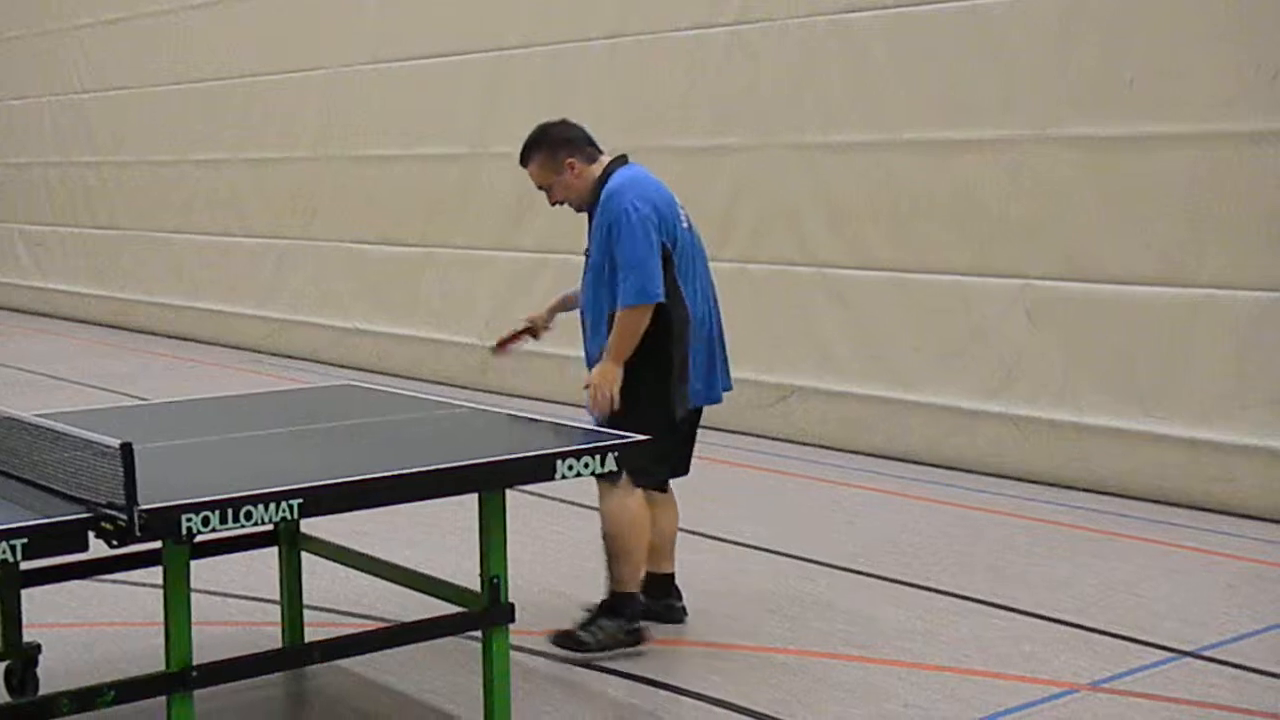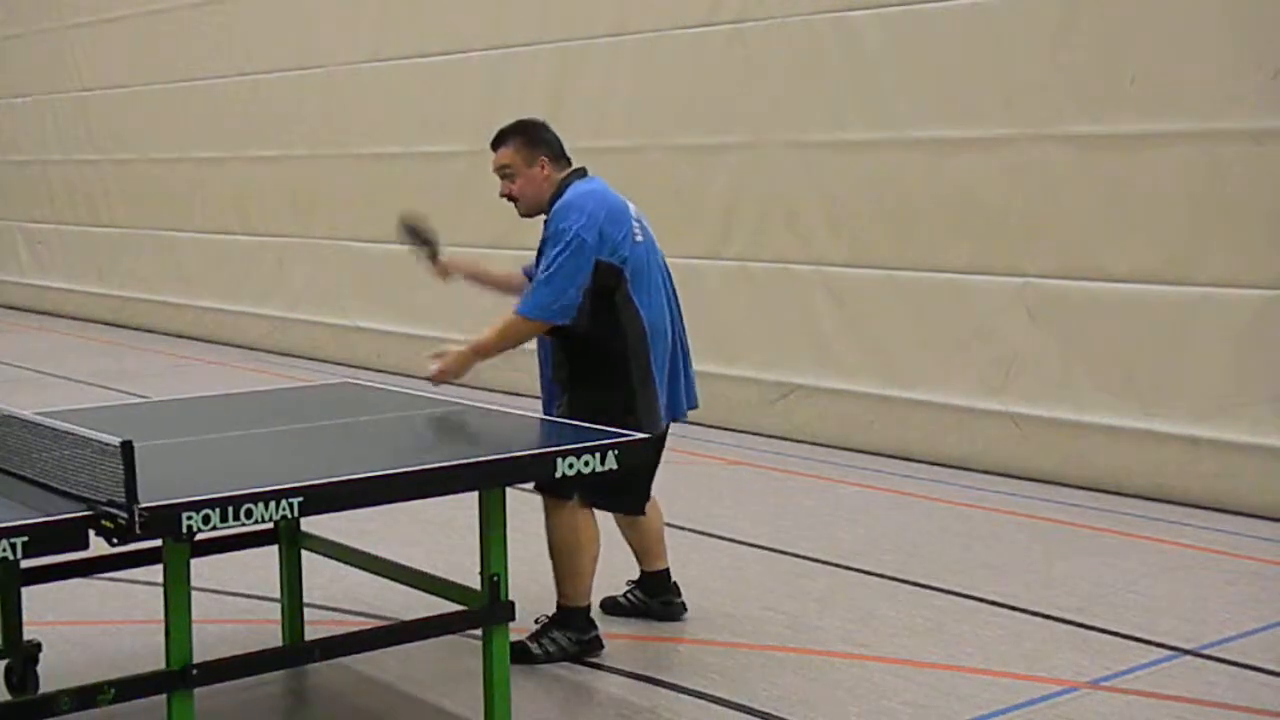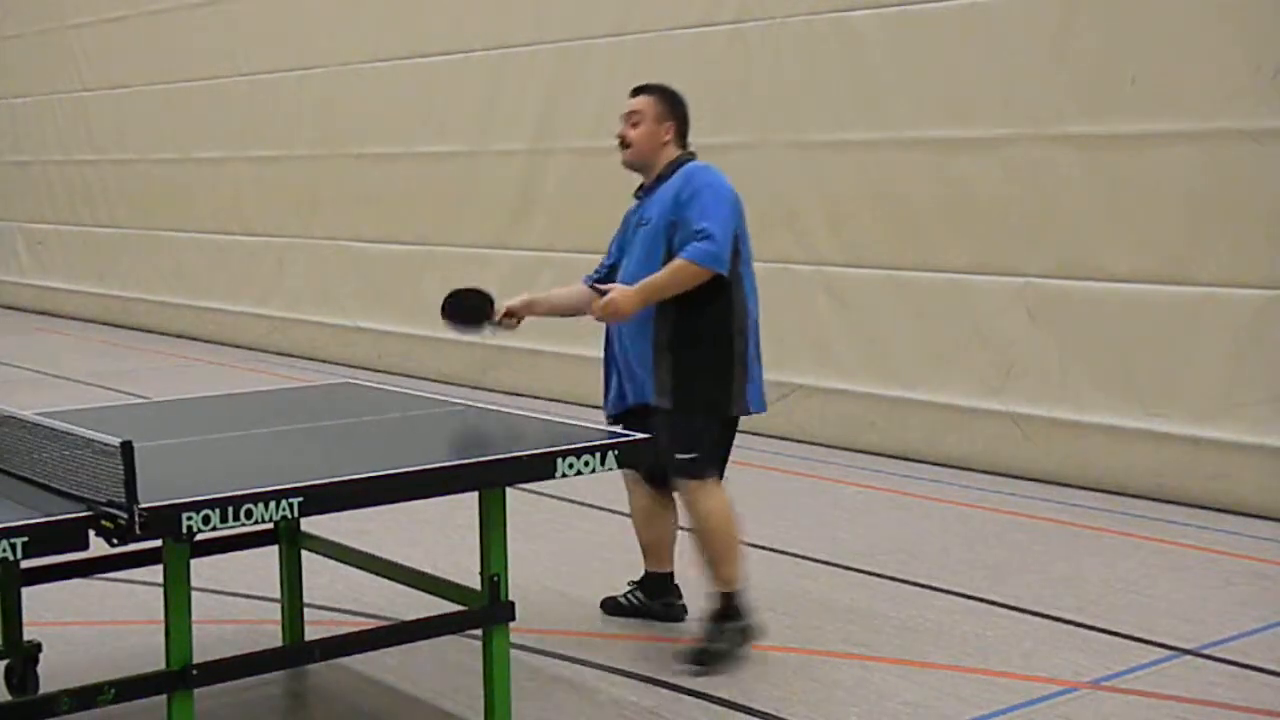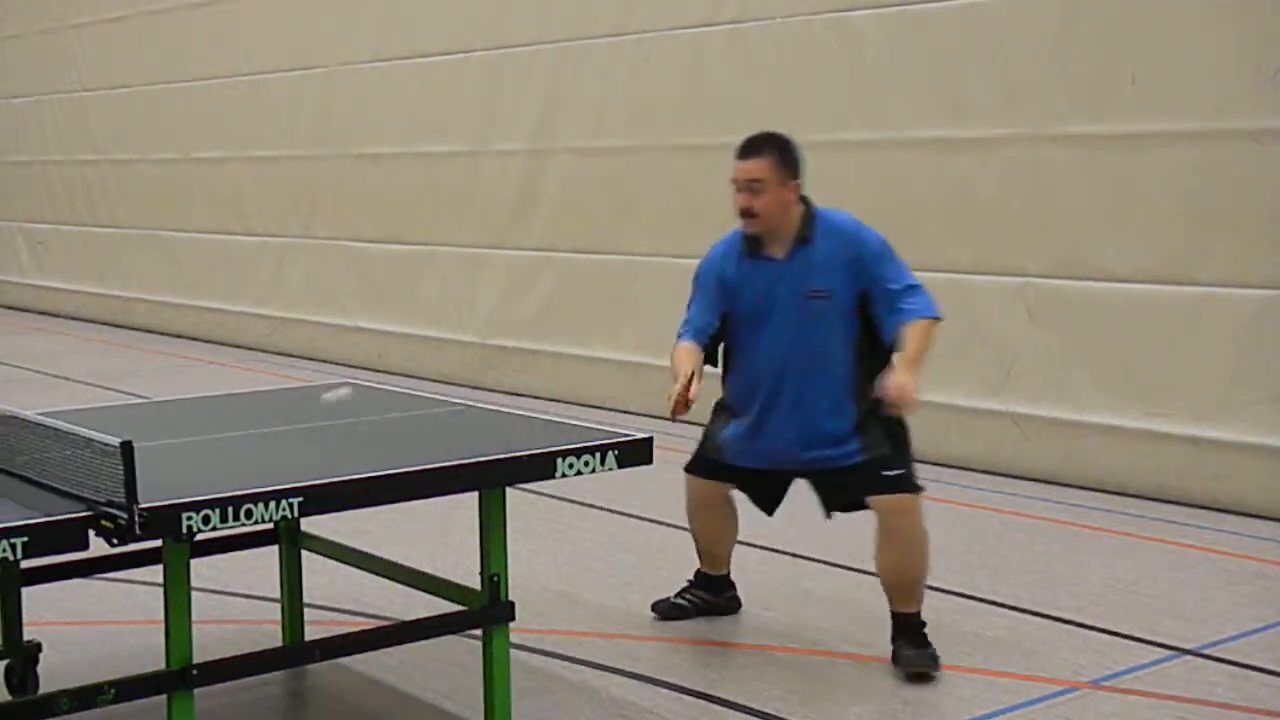
dt=1s
person 1, frame 1
left shoulder: (625, 198)
right shoulder: (624, 192)
left elbow: (641, 296)
right elbow: (614, 286)
left wrist: (610, 365)
right wrist: (555, 306)
left hip: (653, 370)
right hip: (670, 369)
left knee: (621, 479)
right knee: (649, 477)
left ankle: (621, 612)
right ankle: (660, 589)
person 1, frame 2
left shoulder: (579, 210)
right shoulder: (589, 203)
left elbow: (538, 310)
right elbow: (541, 280)
left wrist: (469, 355)
right wrist: (471, 271)
left hip: (615, 384)
right hip: (637, 378)
left knee: (566, 492)
right knee: (624, 488)
left ankle: (574, 625)
right ankle: (658, 588)
person 1, frame 3
left shoulder: (700, 183)
right shoulder: (644, 203)
left elbow: (707, 256)
right elbow: (599, 288)
left wrist: (638, 295)
right wrist: (530, 305)
left hip: (698, 368)
right hip: (646, 373)
left knee: (695, 482)
right knee: (644, 475)
left ankle: (731, 612)
right ankle: (658, 587)
person 1, frame 4
left shoulder: (852, 242)
right shoulder: (724, 259)
left elbow: (915, 308)
right elbow: (695, 332)
left wrist: (904, 368)
right wrist: (685, 376)
left hip: (849, 414)
right hip: (755, 414)
left knee: (898, 503)
right knee: (705, 483)
left ankle: (909, 632)
right ankle: (714, 587)
